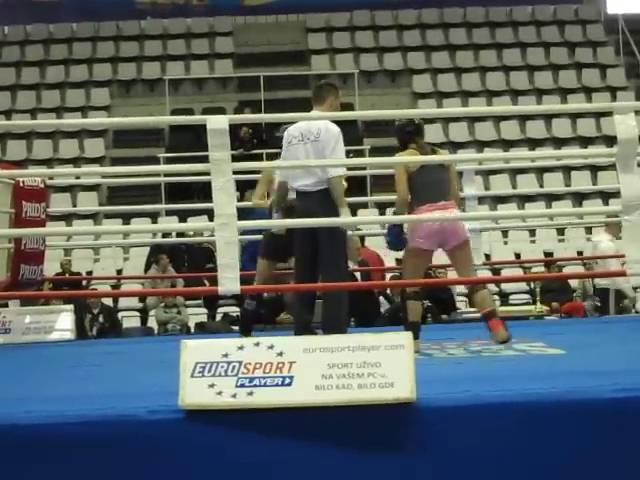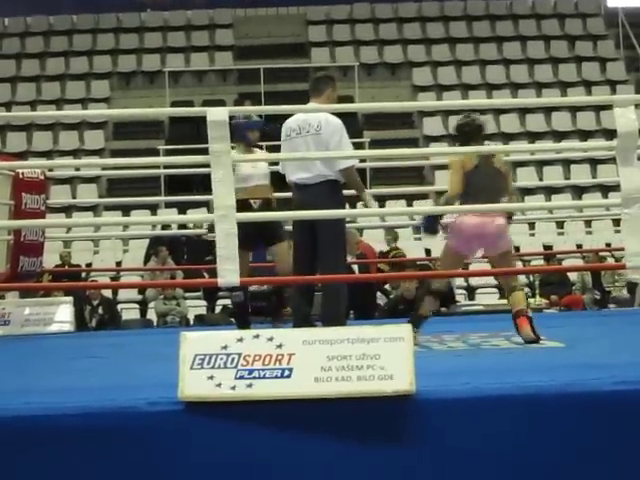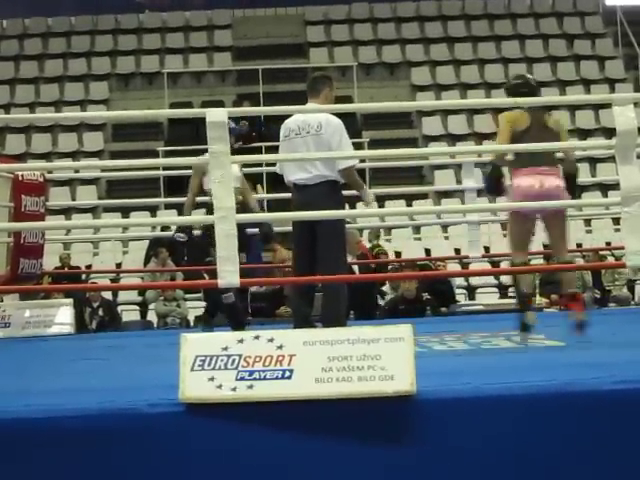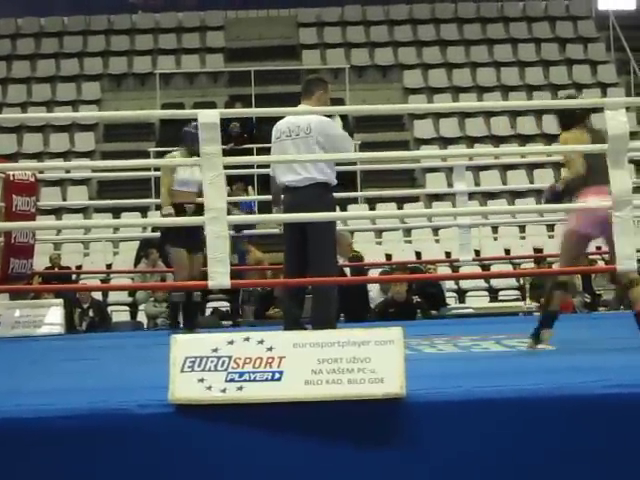
dt=0.3s
person 1, frame 1
left shoulder: (292, 131)
right shoulder: (330, 129)
left elbow: (282, 178)
right elbow: (334, 175)
left wrist: (278, 211)
right wrist: (343, 207)
left hip: (302, 203)
right hip: (324, 202)
left knee: (304, 271)
right knee: (333, 271)
left ankle: (302, 330)
right ankle: (334, 331)
person 1, frame 2
left shoulder: (289, 124)
right shoulder: (330, 121)
left elbow: (286, 171)
right elbow: (345, 167)
right wrist: (364, 193)
left hip: (300, 196)
right hip: (326, 194)
left knee: (303, 263)
right knee: (332, 263)
left ankle: (302, 322)
right ankle: (334, 323)
person 1, frame 3
left shoulder: (288, 125)
right shoulder: (330, 122)
left elbow: (284, 171)
right elbow: (346, 166)
right wrist: (364, 192)
left hip: (300, 197)
right hip: (326, 194)
left knee: (303, 264)
right knee: (332, 263)
left ankle: (302, 323)
right ankle: (334, 324)
person 1, frame 4
left shoulder: (280, 126)
right shoulder: (321, 123)
left elbow: (275, 172)
right elbow: (347, 149)
left wrist: (276, 203)
right wrist: (339, 126)
left hip: (291, 198)
right hip: (317, 196)
left knee: (294, 265)
right knee: (323, 265)
left ankle: (292, 325)
right ankle: (324, 326)
person 2, frame 1
left shoulder: (402, 158)
left elbow: (403, 197)
right elbow: (455, 195)
left hip: (424, 219)
right hip: (451, 217)
left knee: (411, 283)
right knee: (470, 278)
left ankle: (412, 339)
right ankle: (498, 328)
person 2, frame 2
left shoulder: (460, 157)
right shoulder: (499, 159)
left elbow: (455, 192)
right elbow: (512, 198)
left wrist: (435, 212)
right wrist: (505, 218)
left hip: (468, 222)
right hip: (495, 223)
left knee: (439, 280)
right knee: (510, 281)
left ankle: (413, 329)
right ankle: (526, 327)
person 2, frame 3
left shoulder: (508, 117)
right shoulder: (552, 119)
left elbow: (499, 151)
right elbow: (570, 156)
left wrist: (494, 171)
right wrist: (571, 181)
left hip: (523, 184)
right hip: (554, 183)
left knee: (519, 255)
right knee: (561, 252)
left ankle: (527, 311)
right ankle: (576, 308)
person 2, frame 4
left shoulder: (569, 137)
right shoulder: (602, 136)
left elbow: (579, 170)
left wrist: (560, 187)
left hip: (589, 203)
right hip: (612, 203)
left knee: (565, 270)
left ankle: (544, 328)
person 3, frame 1
right shoulder: (271, 170)
right elbow: (257, 200)
right wrist: (272, 204)
right hip: (277, 230)
right knee: (260, 281)
right ankle: (244, 331)
person 3, frame 2
left shoulder: (262, 155)
left hip: (267, 212)
right hip: (244, 213)
left knee: (286, 269)
right knee: (241, 274)
right ankle: (243, 325)
person 3, frame 3
left shoulder: (236, 165)
right shoulder: (205, 163)
left elbow: (247, 192)
right elbow: (192, 194)
right wrist: (185, 223)
left ankle: (210, 318)
right ankle: (237, 324)
person 3, frame 4
left shoulder: (199, 164)
right shoulder: (173, 160)
right elbow: (164, 189)
right wrist: (167, 210)
left hip: (194, 218)
right hip: (176, 218)
left knee: (195, 276)
right knee: (182, 276)
left ankle: (191, 326)
right ankle: (174, 325)
